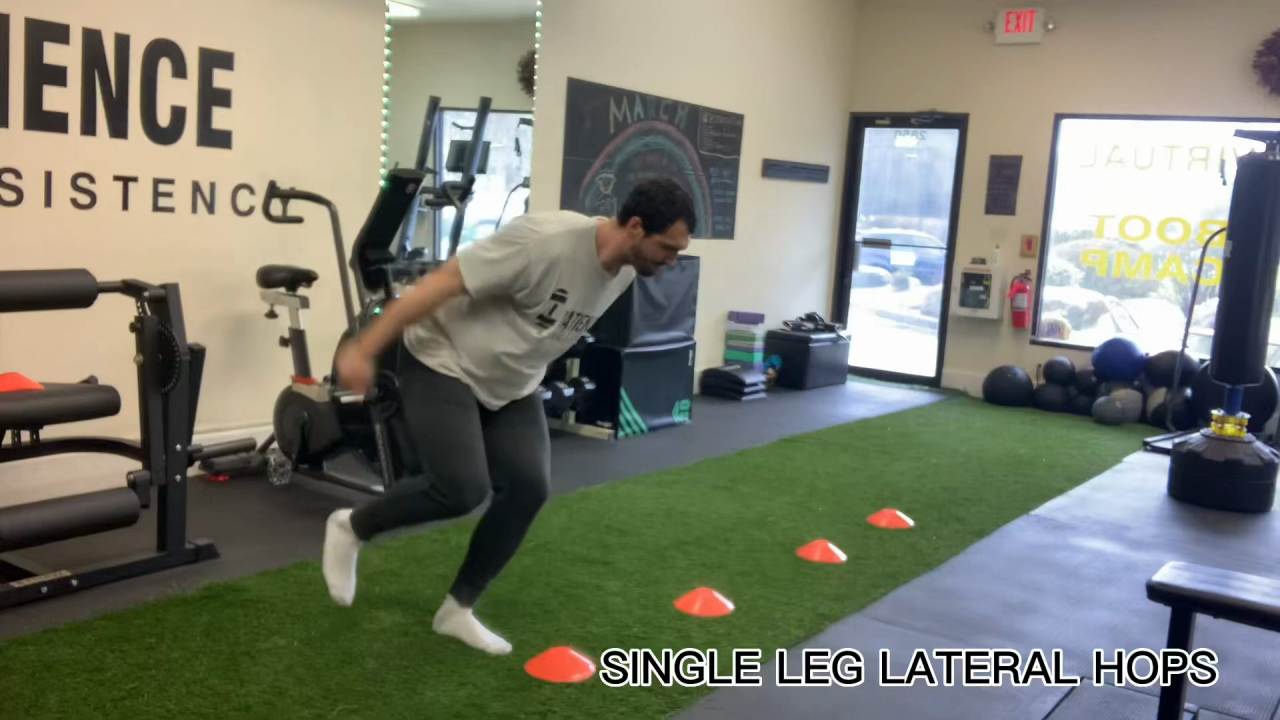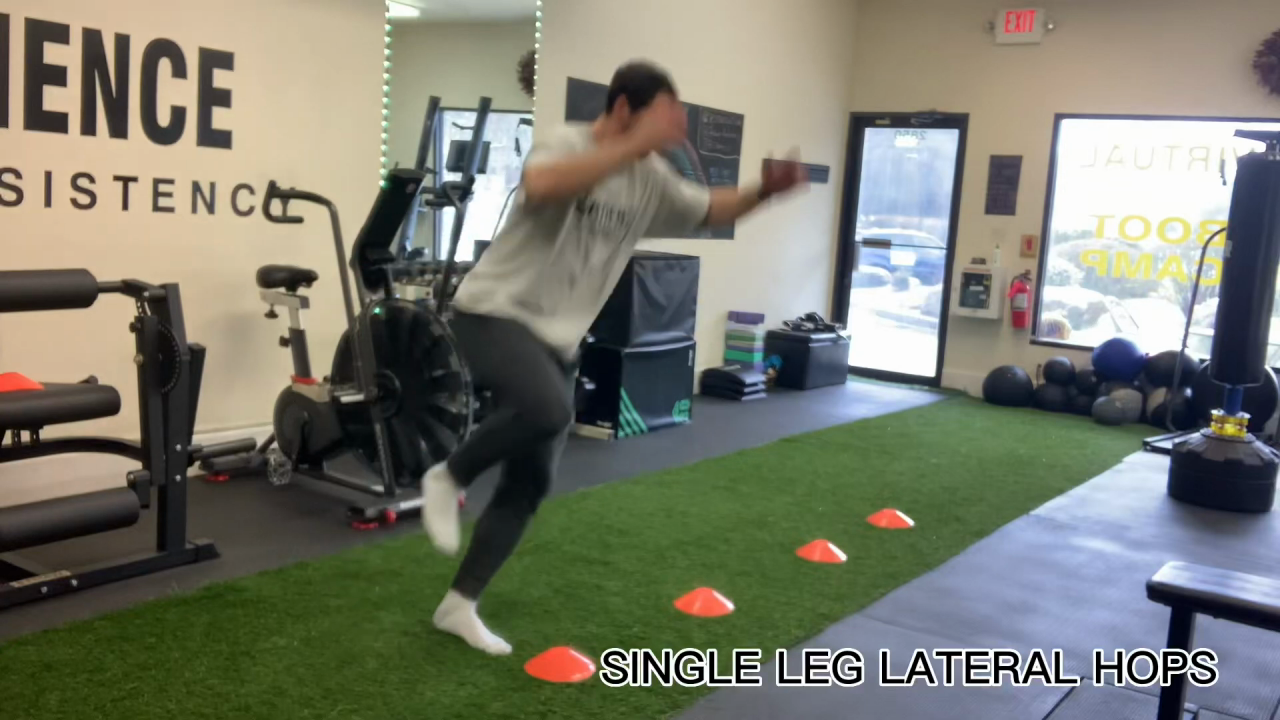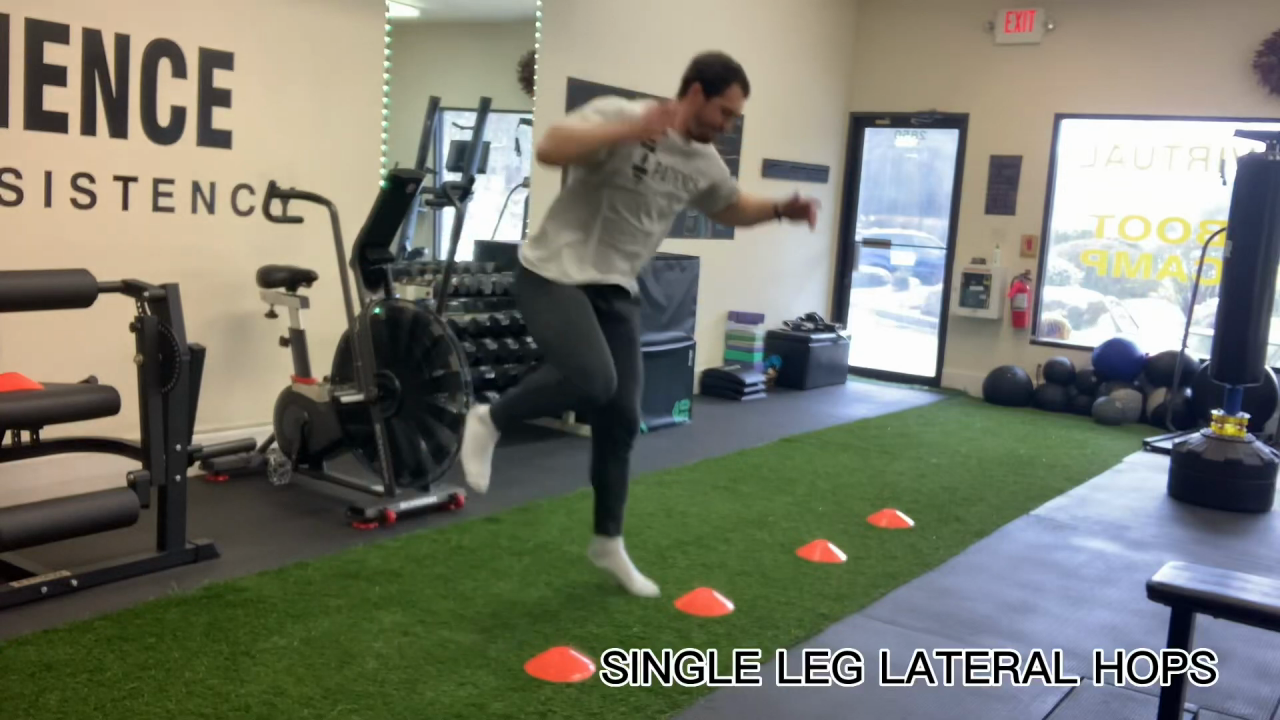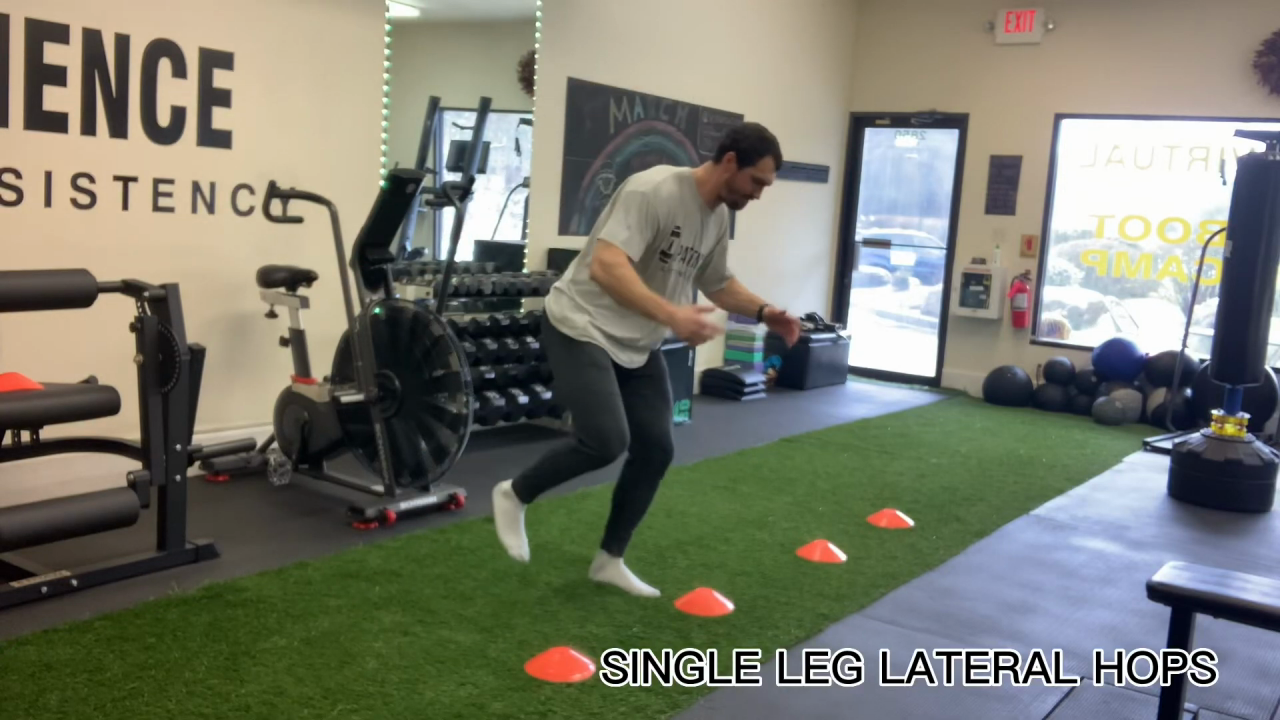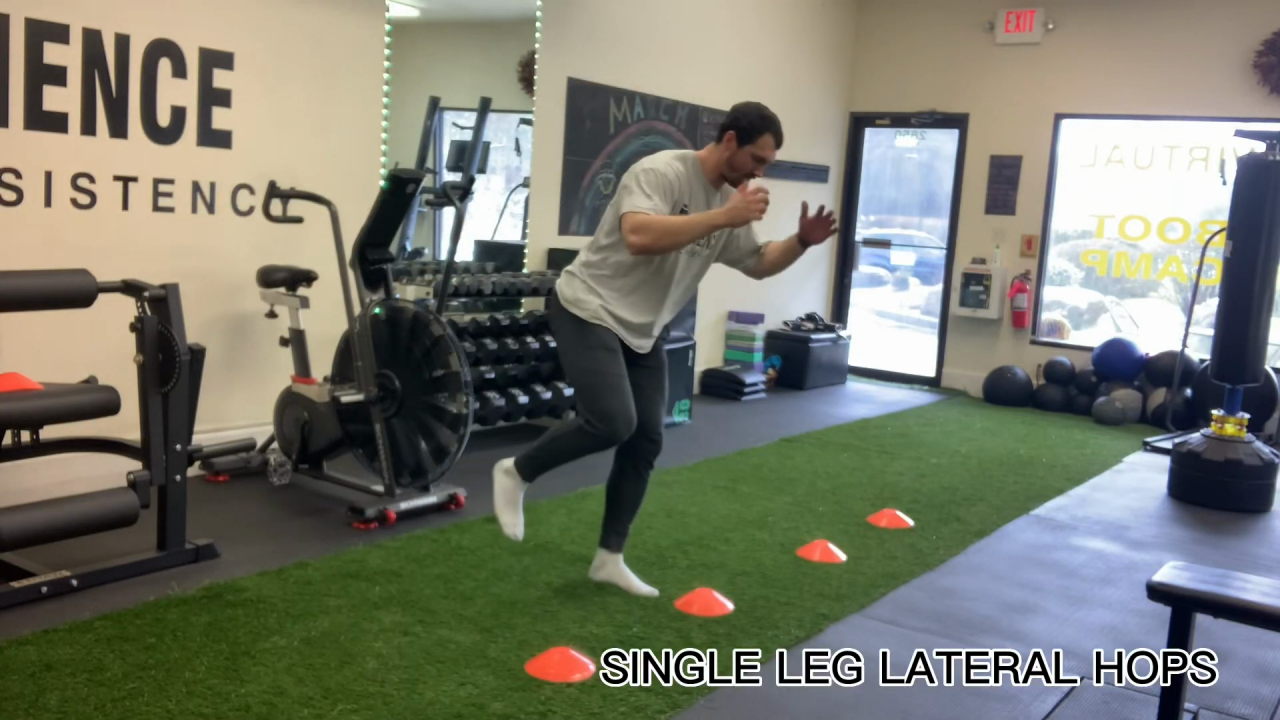
dt=0.3s
person 1, frame 1
left shoulder: (622, 272)
right shoulder: (546, 241)
right elbow: (444, 283)
left wrist: (525, 360)
right wrist: (366, 348)
left hip: (509, 384)
right hip: (442, 363)
left knee: (528, 489)
right knee: (461, 491)
left ankle: (457, 609)
right ankle: (353, 527)
person 1, frame 2
left shoulder: (650, 179)
right shoulder: (566, 147)
left elbow: (709, 214)
right elbow: (539, 188)
left wrist: (765, 191)
right wrist: (631, 147)
left hip: (555, 335)
right hip: (495, 314)
left knee: (532, 476)
right knee: (547, 413)
left ankle: (461, 603)
right ankle: (449, 477)
person 1, frame 3
left shoulder: (702, 160)
right shoulder: (621, 116)
left elbow: (732, 208)
right elbow: (550, 148)
left wrist: (781, 209)
right wrist: (632, 129)
left hip: (613, 289)
right hip: (554, 275)
left knee: (620, 423)
right knee: (592, 381)
left ankle: (608, 544)
right ankle: (490, 420)
person 1, frame 4
left shoulder: (719, 219)
right shoulder: (652, 191)
left elbow: (719, 282)
right elbow: (604, 265)
left wrist: (766, 314)
right wrist: (669, 313)
left hip: (636, 344)
right hip: (580, 328)
left knee: (654, 452)
right knee: (605, 442)
left ankle: (610, 561)
right ankle: (514, 496)
person 1, frame 5
left shoulder: (729, 198)
right shoulder: (659, 172)
left elbow: (757, 262)
right elbow: (639, 236)
left wrist: (800, 241)
right wrist: (724, 218)
left hip: (642, 330)
right hip: (589, 310)
left knee: (646, 441)
right knee: (612, 423)
left ankle: (609, 558)
right ankle: (517, 472)
